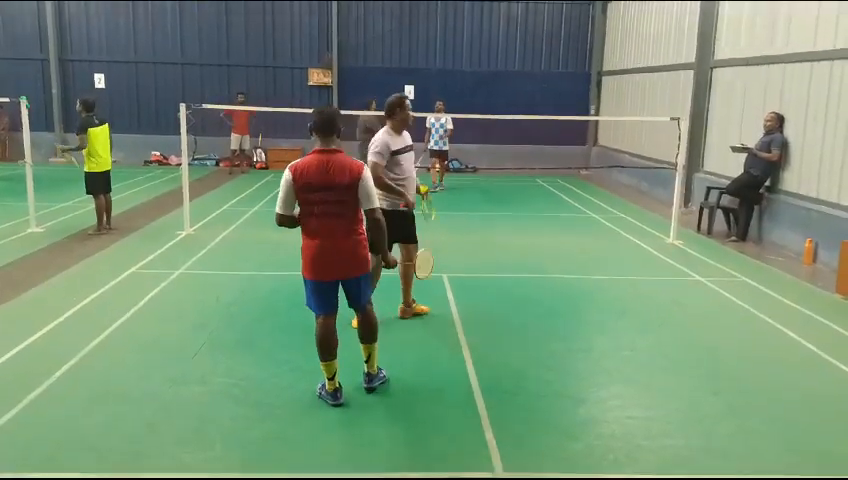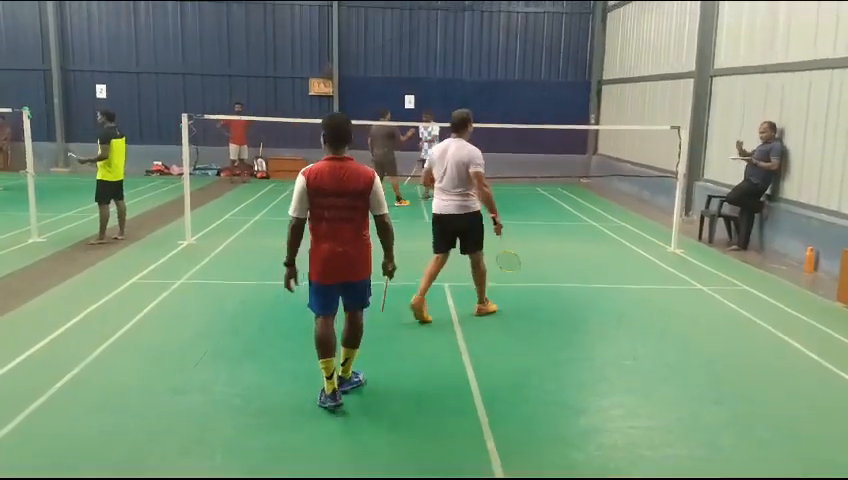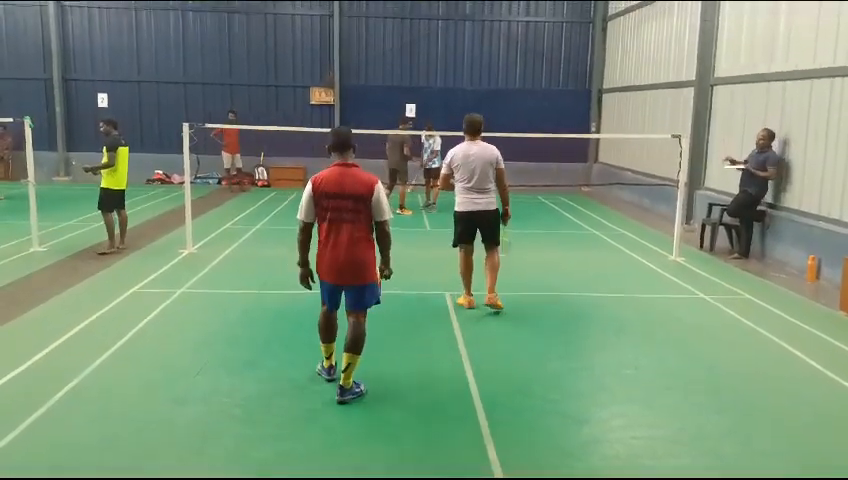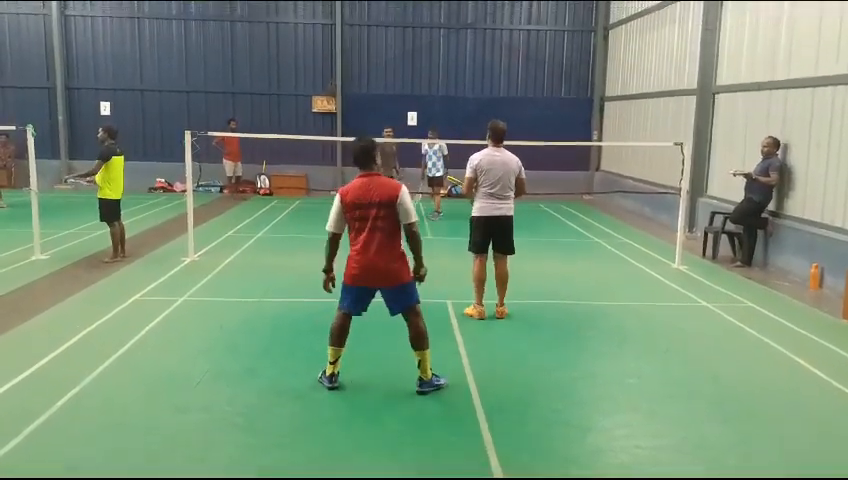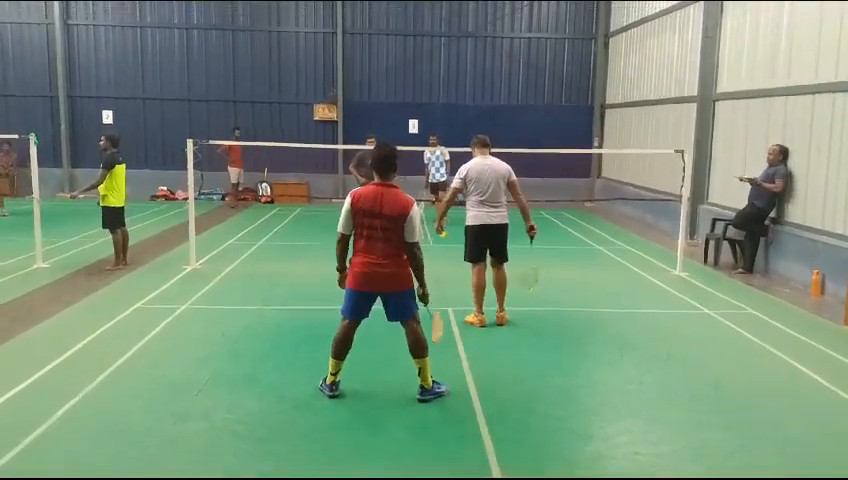
dt=0.7s
person 1, frame 1
left shoulder: (295, 170)
right shoulder: (357, 169)
left elbow: (282, 219)
right elbow: (374, 217)
right wrist: (384, 253)
left hip: (317, 257)
right hip: (354, 255)
left knee: (325, 317)
right knee: (364, 309)
left ankle: (332, 386)
right ankle: (371, 372)
person 1, frame 2
left shoulder: (309, 175)
right shoulder: (368, 176)
left elbow: (295, 224)
right elbow: (383, 223)
left wrist: (290, 263)
right wrist: (389, 258)
left hip: (323, 261)
right hip: (357, 261)
left knee: (324, 320)
right knee: (354, 314)
left ankle: (330, 388)
right ankle: (345, 374)
person 1, frame 3
left shoulder: (316, 182)
right shoulder: (372, 183)
left elbow: (304, 228)
right elbow: (383, 229)
left wrist: (303, 264)
right wrist: (385, 261)
left hip: (328, 262)
right hip: (361, 263)
left knee: (328, 310)
right knee: (357, 318)
left ankle: (328, 366)
right ankle: (346, 384)
person 1, frame 4
left shoulder: (344, 193)
right shoulder: (397, 189)
left elbow: (333, 236)
right elbow: (412, 232)
left wrist: (328, 269)
right wrist: (419, 263)
left hip: (358, 269)
right hip: (393, 268)
left knee: (343, 315)
right knee: (414, 317)
left ankle: (331, 372)
right ankle: (425, 377)
person 1, frame 5
left shoulder: (355, 196)
right shoulder: (407, 204)
left elbow: (342, 239)
right elbow: (413, 250)
left wrist: (342, 269)
right wrist: (422, 284)
left hip: (361, 274)
right hip: (396, 277)
left knee: (348, 325)
right knee: (412, 325)
left ankle: (331, 381)
right ankle: (426, 385)
person 2, frame 1
left shoulder: (405, 135)
right shoulder: (382, 140)
right elbow: (375, 178)
left wrist: (415, 187)
right wrist: (403, 196)
left hip: (404, 207)
right hip: (386, 208)
left knee: (410, 254)
left ankle: (407, 304)
person 2, frame 2
left shoulder: (436, 149)
right shoulder: (472, 152)
left elbow: (427, 179)
right elbow: (482, 187)
right wrist: (495, 215)
left hip: (440, 211)
right hip: (467, 212)
left knee: (439, 257)
right knee: (476, 257)
left ankle: (420, 298)
right ankle: (482, 303)
person 2, frame 3
left shoulder: (453, 153)
right shoulder: (493, 151)
left elbow: (443, 184)
right elbow: (502, 184)
right wrist: (506, 207)
left hip: (463, 209)
right hip: (488, 208)
left knee: (465, 252)
right knee: (492, 251)
left ankle: (468, 296)
right ankle: (491, 294)
person 2, frame 4
left shoulder: (477, 158)
right shoulder: (514, 160)
left elbow: (467, 190)
right elbow: (521, 191)
left hip: (482, 214)
right hip: (505, 215)
left knee: (479, 260)
right knee: (501, 261)
left ankle: (478, 307)
right ankle: (500, 306)
person 2, frame 5
left shoulder: (467, 168)
right shoulder: (504, 167)
left elbow: (449, 198)
right elbow: (518, 196)
left wrist: (439, 220)
right wrist: (529, 221)
left hip: (476, 223)
right hip: (500, 222)
left knee: (478, 268)
right knee: (499, 267)
left ankle: (479, 314)
right ankle: (501, 312)
person 3, frame 1
left shoulder: (83, 124)
right shoulder: (103, 120)
left elbow: (82, 145)
left wrist: (67, 148)
left hip: (93, 166)
right hip: (106, 164)
left knee: (98, 196)
right knee: (106, 193)
left ankle: (100, 227)
right ankle: (108, 223)
person 3, frame 2
left shoulder: (105, 133)
right shoulder: (119, 132)
left elbow: (104, 155)
left wrist: (87, 160)
right wrist: (96, 161)
left hip: (106, 175)
right hip: (118, 174)
left knee: (103, 204)
right knee: (119, 201)
left ankle: (101, 236)
right ankle: (122, 232)
person 3, frame 3
left shoulder: (111, 141)
right shoulder: (122, 141)
left elbow: (111, 163)
left wrist: (92, 168)
right wrist: (100, 170)
left hip: (110, 183)
right hip: (120, 183)
left knee: (106, 212)
right knee: (121, 210)
left ankle: (111, 244)
right ankle: (122, 242)
person 3, frame 4
left shoulder: (106, 150)
right shoulder: (118, 150)
left elbow: (94, 171)
left wrist: (74, 176)
right wrist: (96, 180)
left hip: (107, 193)
right hip: (116, 192)
left knee: (112, 223)
right knee: (118, 221)
left ankle: (115, 254)
right ankle: (122, 251)
person 3, frame 5
left shoulder: (109, 158)
right shoulder: (118, 158)
left elbow: (100, 181)
left wrist: (80, 192)
right wrist: (104, 194)
left hip: (110, 201)
right hip: (118, 199)
left knee: (115, 230)
right knee: (122, 228)
left ankle: (117, 262)
right ankle: (124, 259)
person 4, frame 1
left shoulder: (777, 138)
right shoulder: (766, 136)
left elbow: (774, 157)
left wrist: (755, 152)
right wrist: (750, 150)
left hip: (757, 174)
right hip: (752, 173)
left knee: (731, 189)
right knee: (746, 204)
left ankle: (757, 197)
right ankle: (740, 235)
person 4, frame 2
left shoulder: (776, 146)
right shoulder: (762, 145)
left elbow: (774, 166)
right elbow: (747, 155)
left wrist: (755, 162)
right wrist: (740, 149)
left hip: (758, 182)
right hip: (752, 181)
left knee: (732, 197)
right knee: (746, 212)
left ankle: (759, 206)
right ankle: (741, 244)
person 4, frame 3
left shoulder: (771, 156)
right shoulder: (754, 153)
left elbow: (772, 175)
right elbow: (743, 166)
left wrist: (752, 171)
right wrist: (733, 161)
left hip: (754, 191)
right hip: (746, 190)
left knee: (732, 210)
right knee: (745, 221)
left ankle: (761, 215)
right ankle: (743, 252)
person 4, frame 4
left shoulder: (775, 162)
right shoulder: (765, 160)
left elbow: (774, 181)
left wrist: (754, 177)
right wrist: (746, 175)
left hip: (758, 199)
right hip: (752, 198)
left knee: (735, 217)
right knee: (749, 229)
left ankle: (764, 223)
right ankle: (745, 260)
person 4, frame 5
left shoulder: (781, 170)
right shoulder: (770, 168)
left elbow: (778, 188)
left wrist: (759, 182)
right wrist: (750, 181)
left hip: (761, 205)
right hip: (756, 204)
left knee: (737, 222)
right knee: (751, 236)
left ankle: (764, 230)
right ankle: (747, 267)
